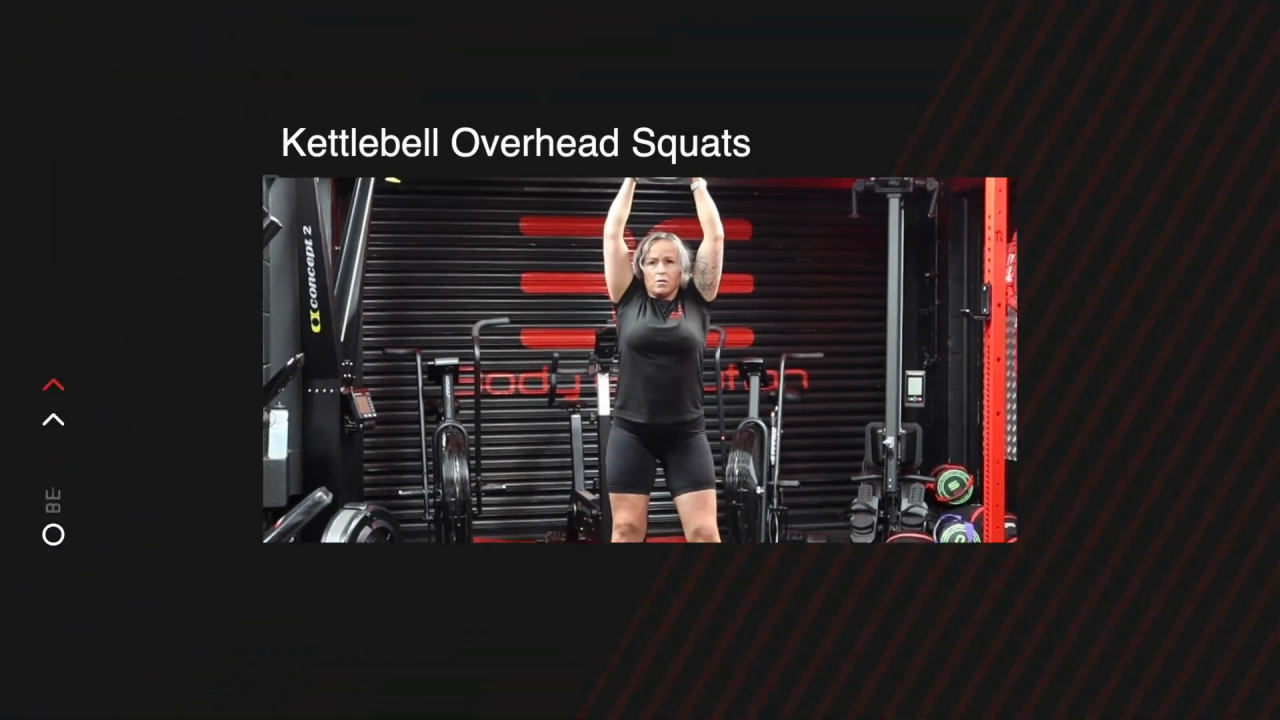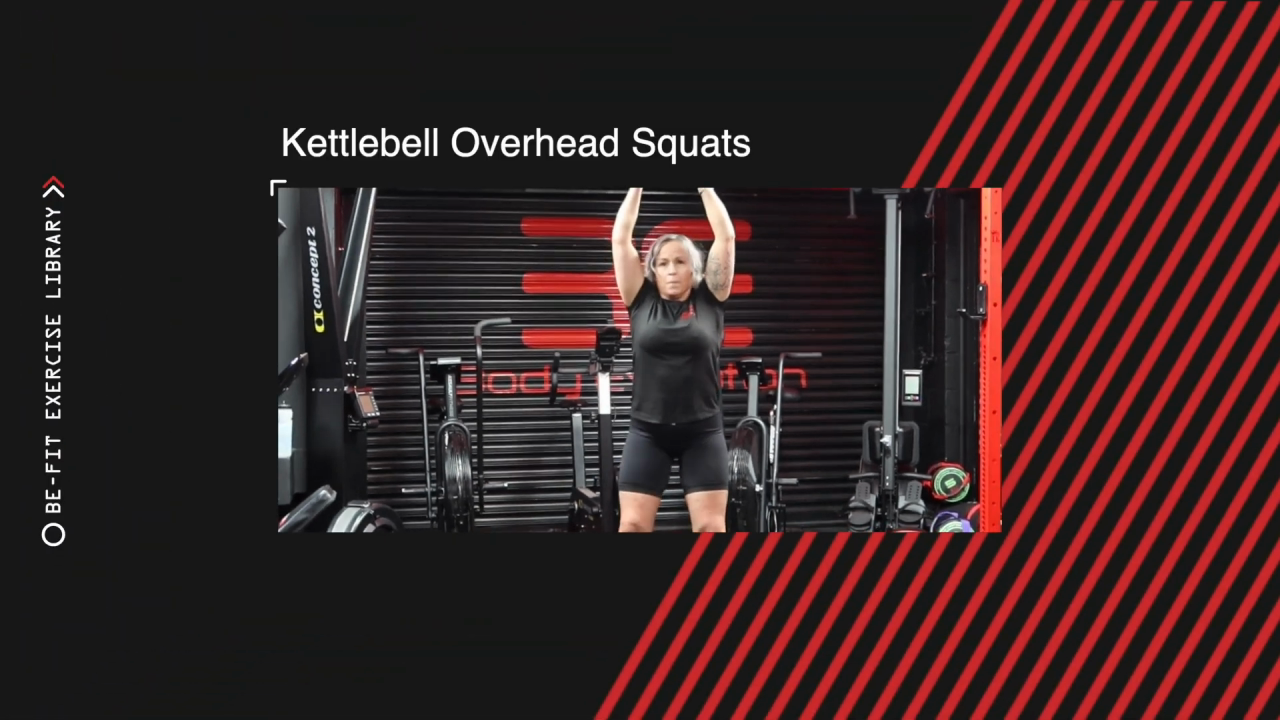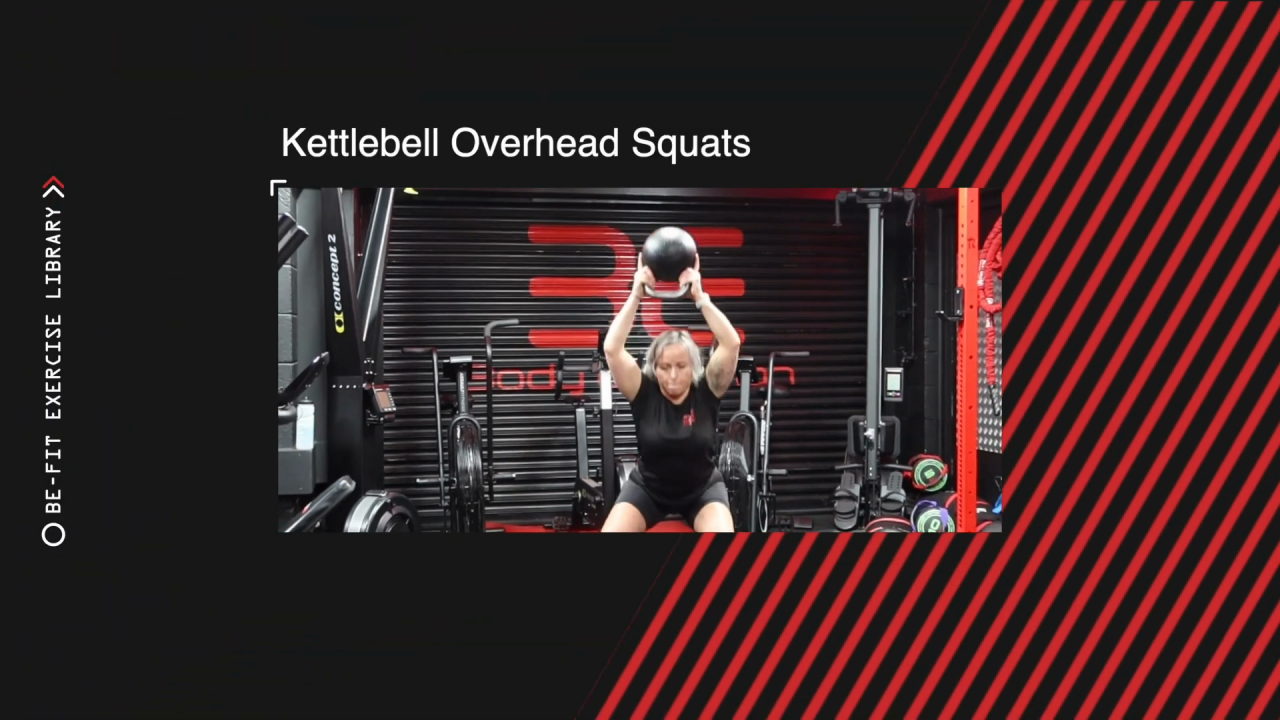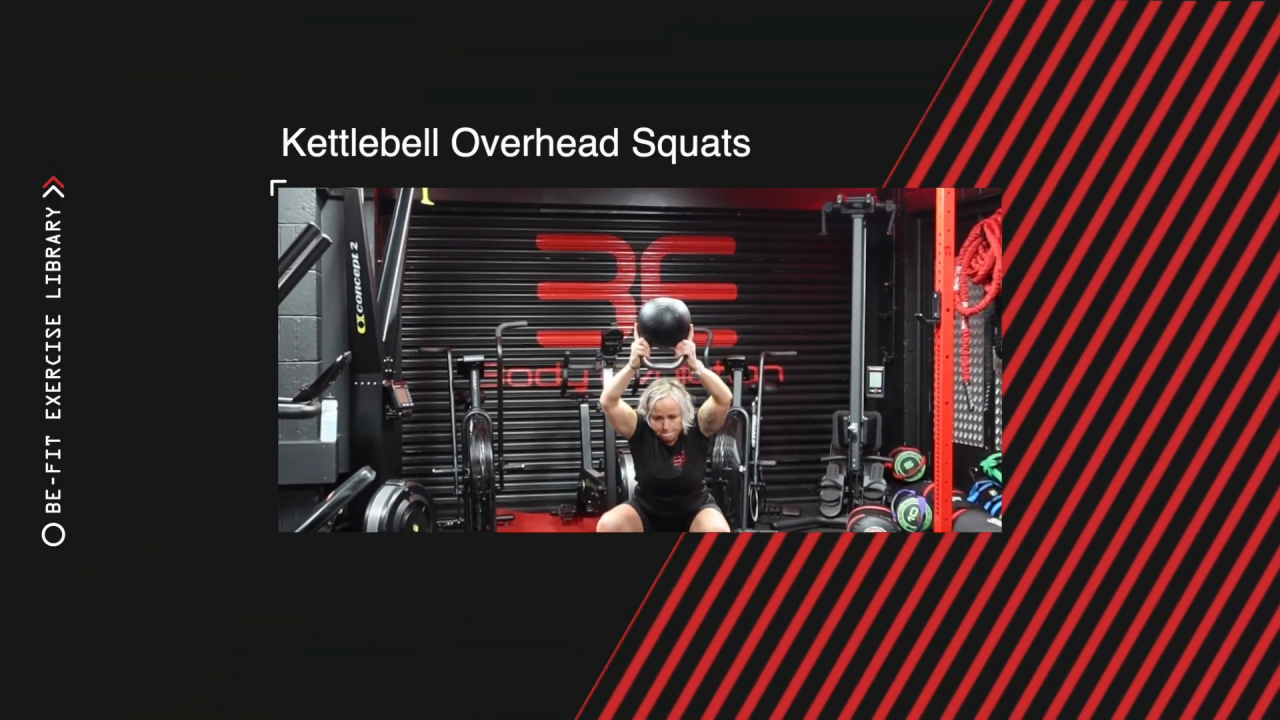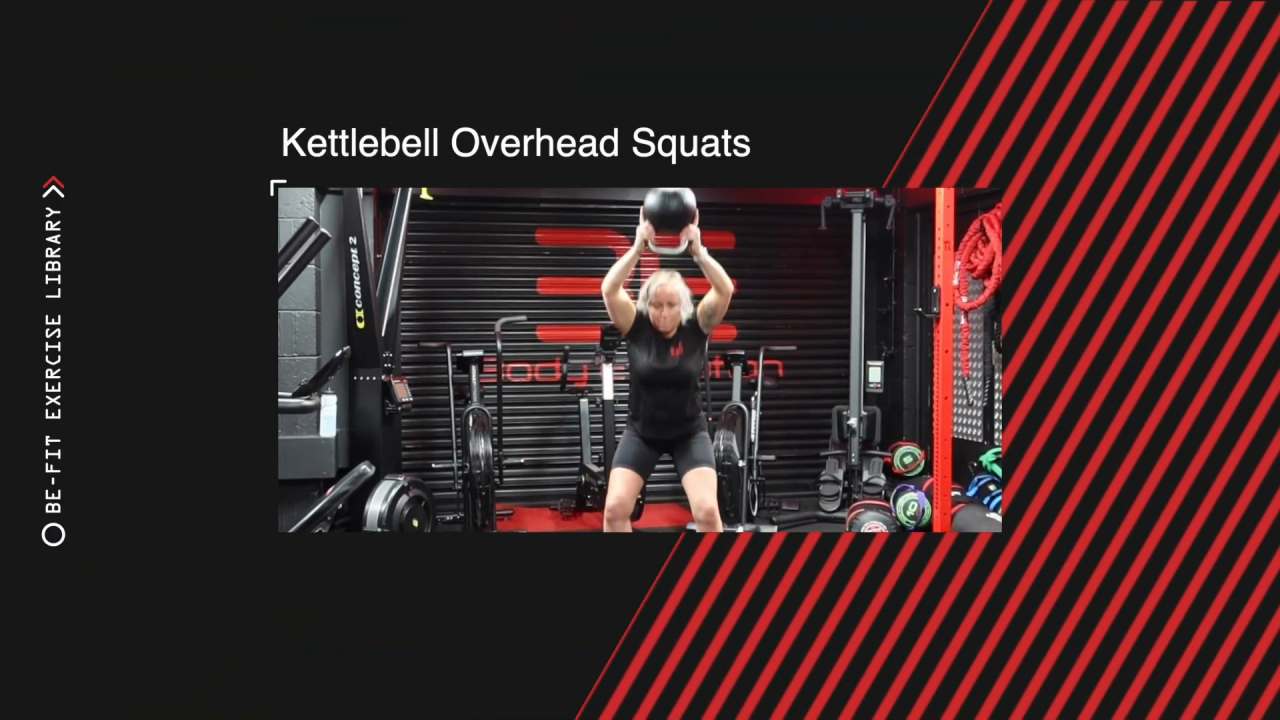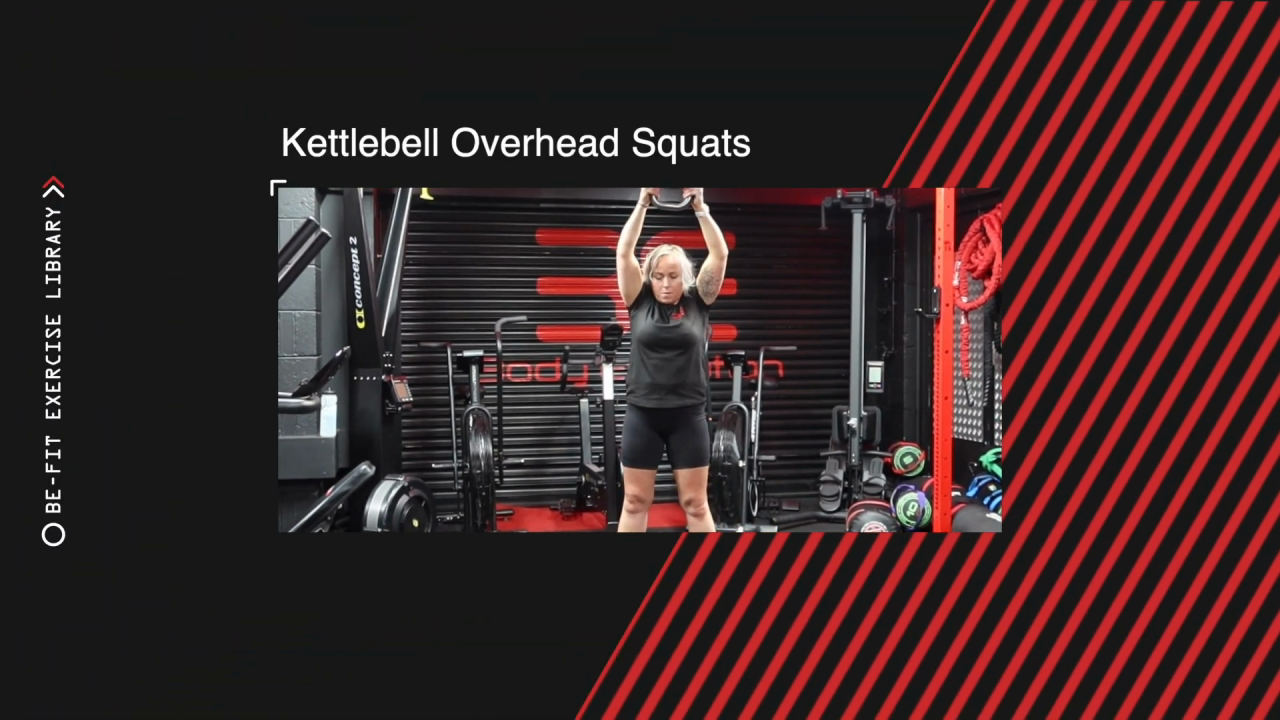
dt=0.7s
person 1, frame 1
left shoulder: (697, 298)
right shoulder: (629, 298)
left elbow: (715, 235)
right elbow: (612, 234)
left wrist: (697, 181)
right wrist: (632, 178)
left hip: (685, 434)
right hip: (632, 432)
left knee: (703, 531)
right knee: (627, 530)
person 1, frame 2
left shoulder: (709, 300)
right shoulder: (642, 301)
left elbow: (726, 237)
right elbow: (620, 239)
left wrist: (705, 188)
right wrist: (637, 187)
left hip: (702, 431)
right hip: (648, 431)
left knee: (710, 529)
right knee: (633, 526)
person 1, frame 3
left shoulder: (707, 390)
right shoulder: (643, 391)
left elbow: (731, 343)
right elbow: (612, 347)
left wrist: (699, 296)
right wrist: (636, 294)
left hip: (701, 489)
right hip: (649, 489)
right knee: (612, 535)
person 1, frame 4
left shoulder: (697, 429)
right shoulder: (639, 430)
left elbow: (725, 399)
right elbow: (608, 402)
left wrist: (695, 365)
left hip: (694, 511)
right hip: (648, 511)
left knee: (718, 531)
right knee: (608, 526)
person 1, frame 5
left shoulder: (696, 327)
right shoulder: (636, 327)
left elbow: (726, 290)
right elbow: (609, 289)
left wrist: (697, 250)
right wrist: (638, 247)
left hip: (689, 434)
right hip: (641, 433)
left knee: (707, 511)
right knee: (615, 508)
person 1, frame 6
left shoulder: (698, 303)
right shoulder: (640, 303)
left elbow: (719, 254)
right elbow: (624, 252)
left wrist: (700, 208)
right wrist: (642, 203)
left hip: (687, 415)
right hip: (643, 414)
left knee: (695, 503)
right knee: (635, 502)
